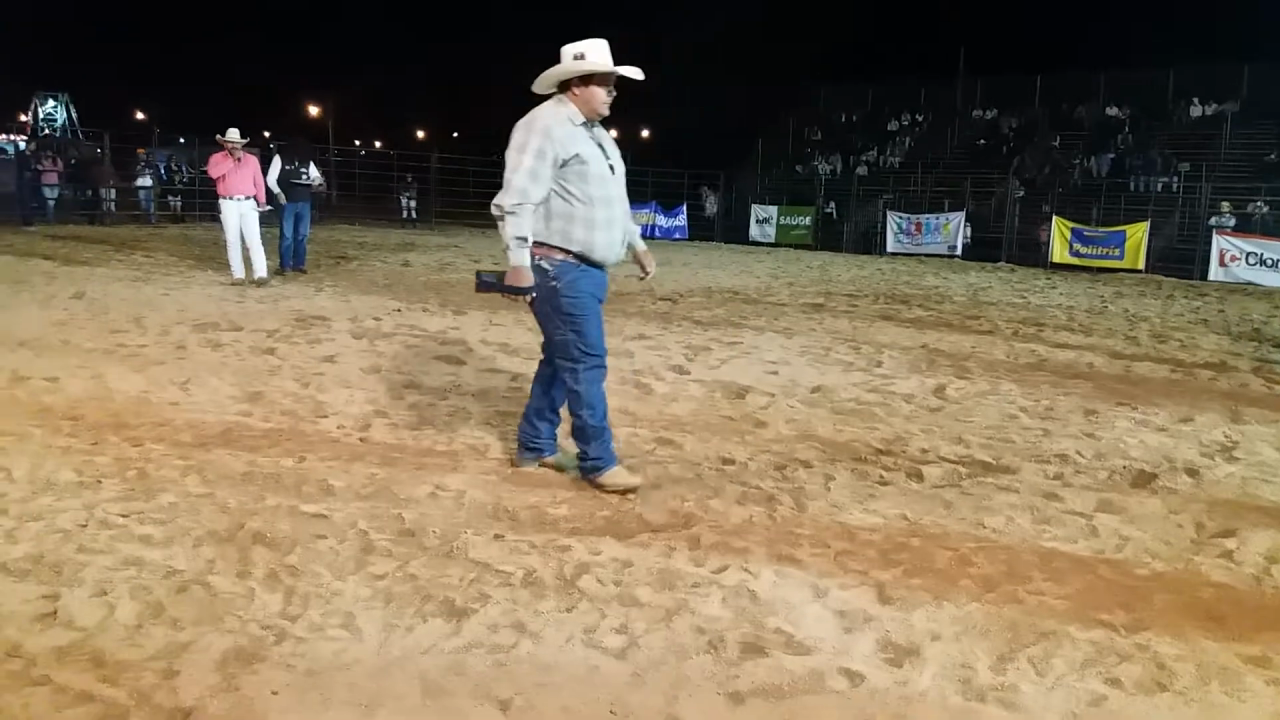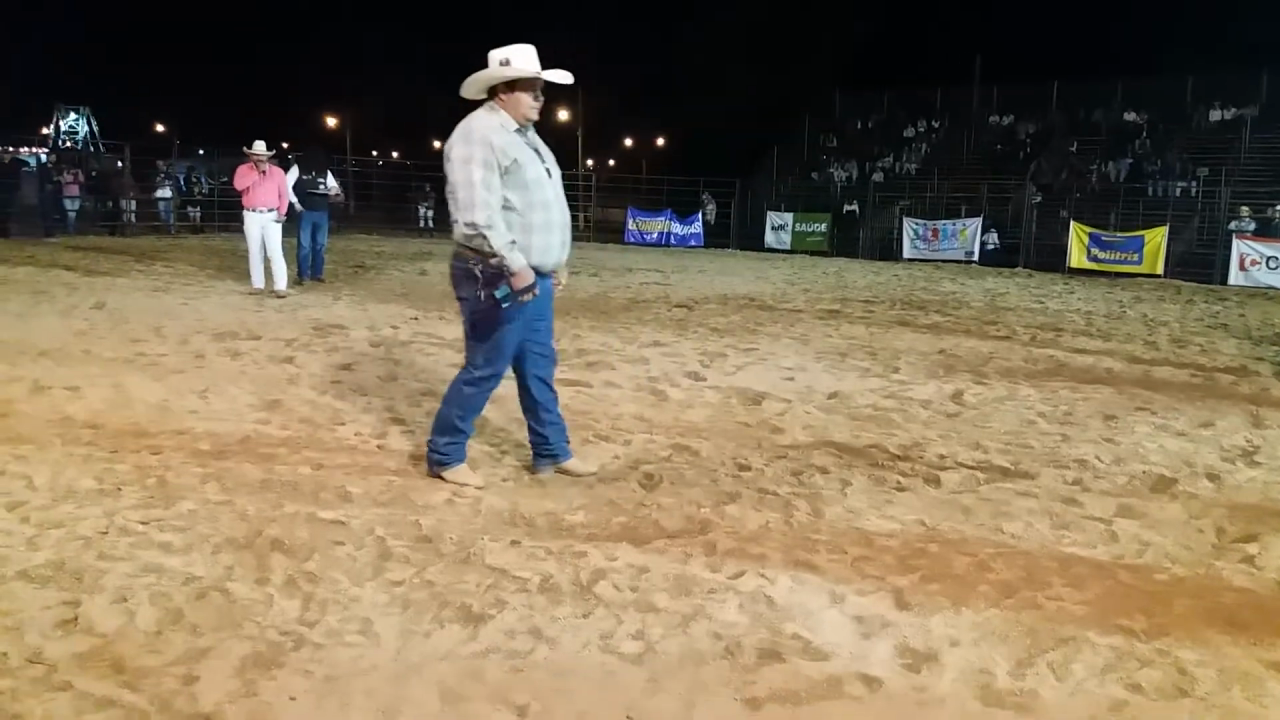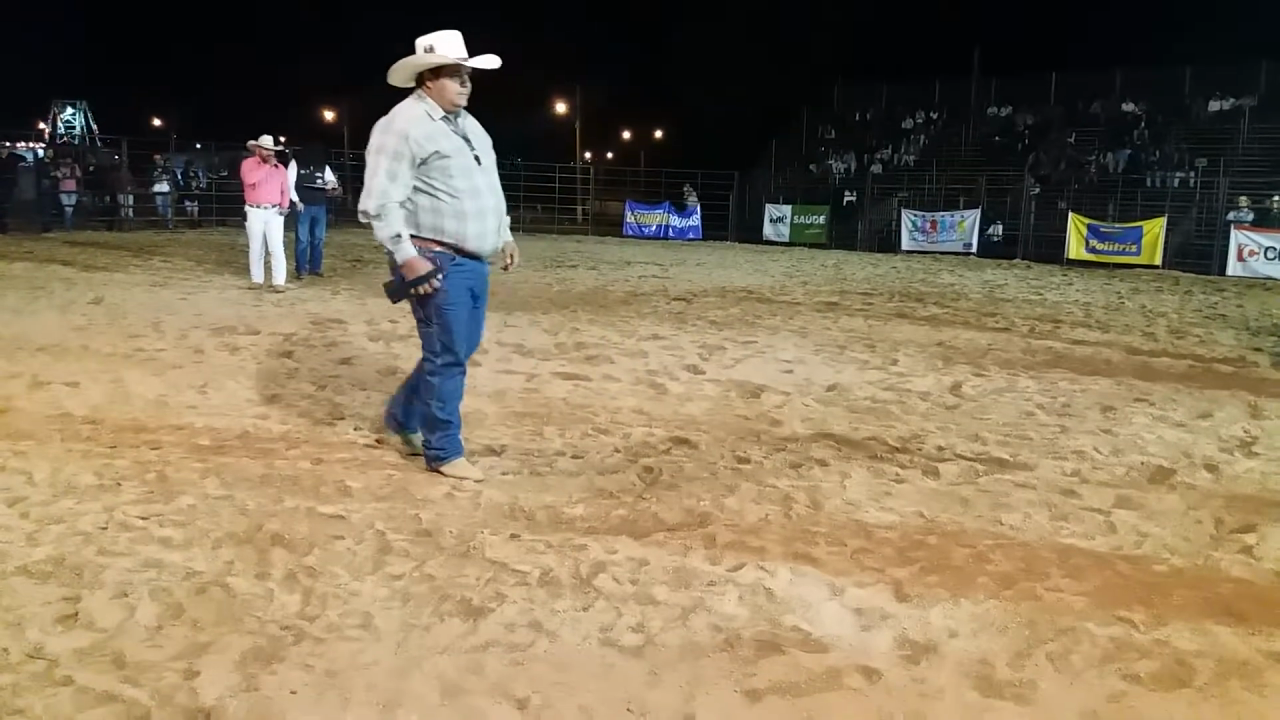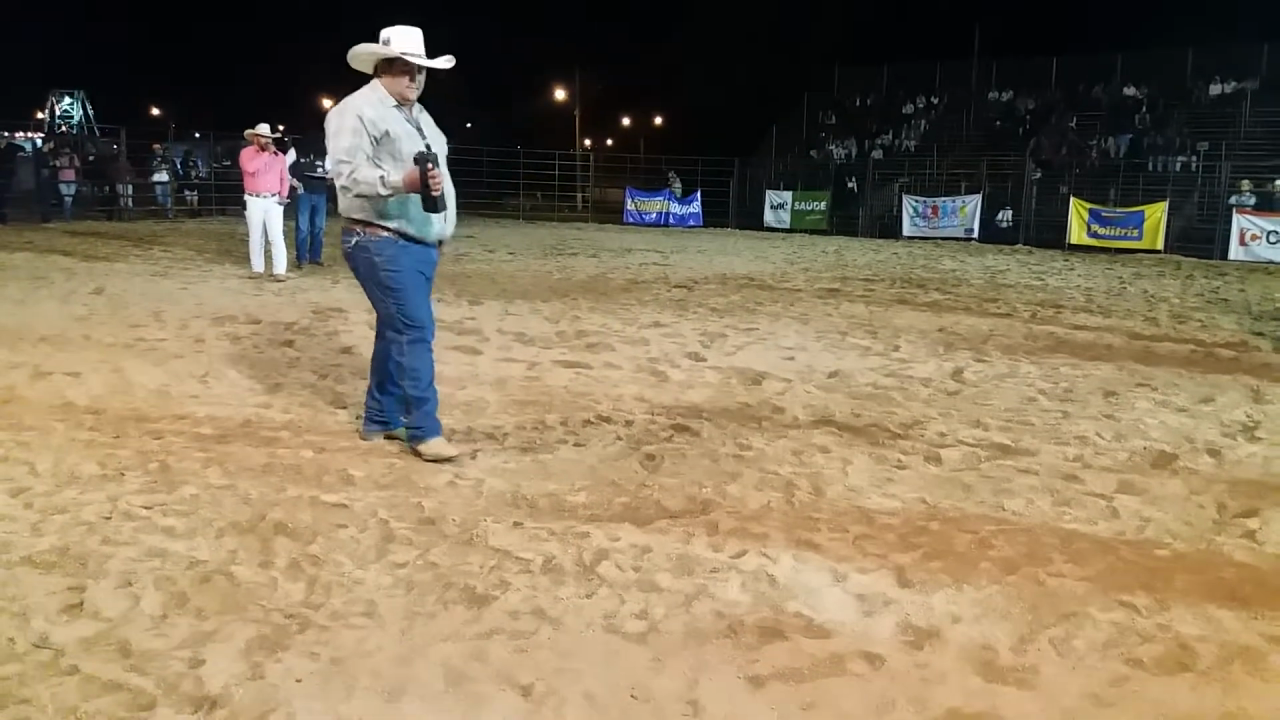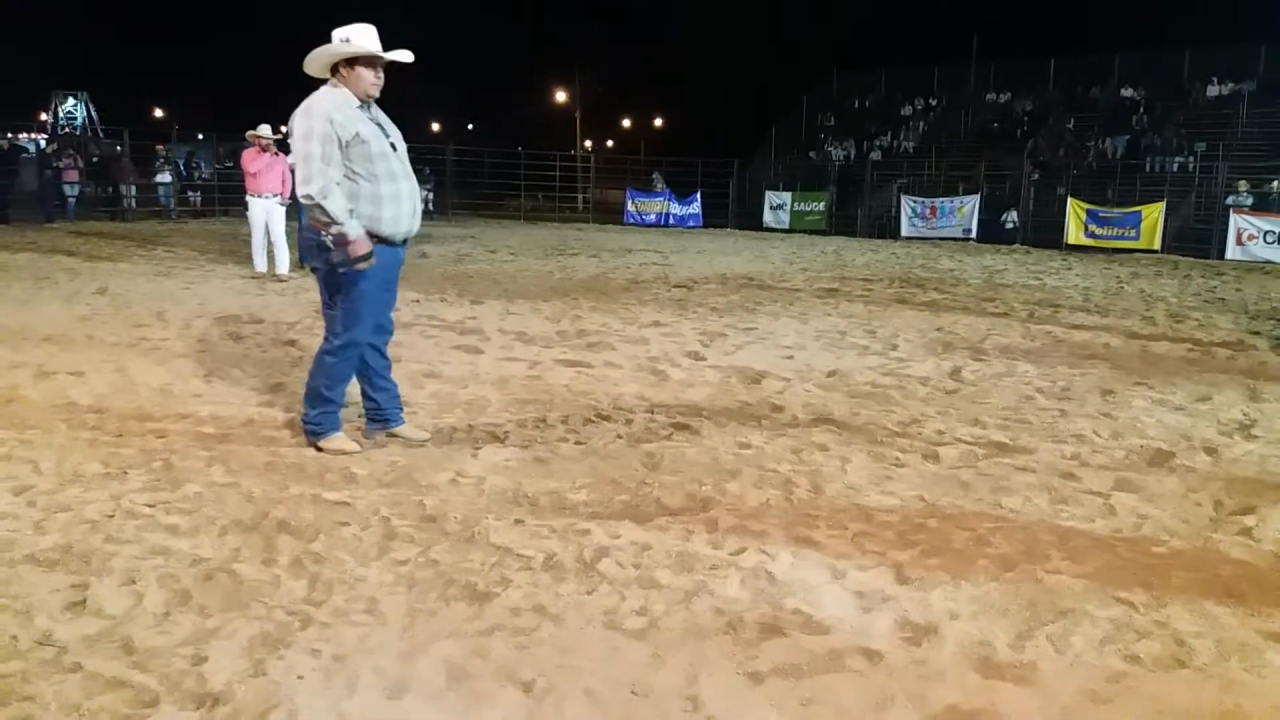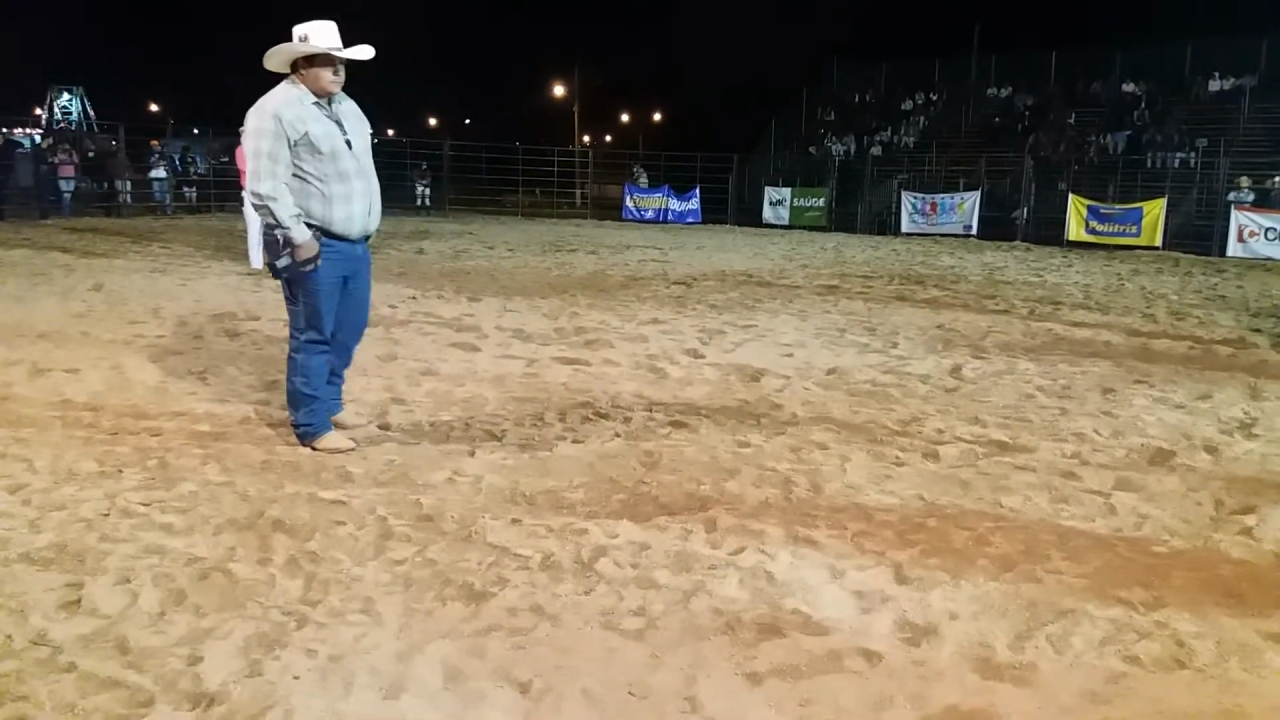
dt=0.5s
person 1, frame 1
left shoulder: (594, 131)
right shoulder: (544, 127)
left elbow: (609, 200)
right elbow: (516, 200)
left wrist: (637, 245)
right wrist: (519, 259)
left hip: (586, 268)
right hip: (556, 269)
left knee: (562, 359)
right knee: (586, 360)
left ankle: (534, 445)
right ankle: (599, 462)
person 1, frame 2
left shoulder: (524, 135)
right shoulder: (479, 135)
right elbow: (478, 214)
left wrist: (543, 265)
right wrist: (514, 266)
left hip: (533, 274)
right hip: (497, 276)
left knee: (538, 364)
right knee: (485, 368)
left ankle: (551, 451)
right ankle: (444, 454)
person 1, frame 3
left shoulder: (466, 123)
right shoulder: (402, 126)
left elbow: (486, 188)
right elbow: (379, 202)
left wrist: (504, 235)
right wrist: (406, 257)
left hip: (473, 261)
right hip: (435, 262)
left knee: (461, 349)
right knee: (446, 355)
left ankle: (404, 418)
right ankle: (443, 451)
person 1, frame 4
left shoulder: (418, 116)
right shoulder: (356, 111)
left elbow: (436, 174)
right elbow: (349, 174)
left wrist: (438, 208)
right wrist: (404, 181)
left hip: (421, 244)
right hip: (382, 244)
left knee: (397, 332)
right knee: (414, 332)
left ankle: (381, 418)
right ankle: (424, 429)
person 1, frame 5
left shoulder: (370, 112)
right shoulder: (321, 112)
right elbow: (316, 187)
left wrist: (388, 236)
right wrist: (352, 236)
left hip: (386, 247)
right hip: (351, 249)
left knee: (376, 335)
right knee: (347, 338)
left ankle: (385, 417)
right ankle: (321, 426)
person 1, frame 6
left shoulder: (345, 106)
right shoulder: (276, 110)
right elbow: (265, 187)
left wrist: (364, 227)
right wrist: (298, 237)
left hip: (355, 243)
right hip: (313, 246)
left knee: (351, 326)
right knee: (314, 336)
left ankle: (329, 403)
right ankle: (312, 426)
